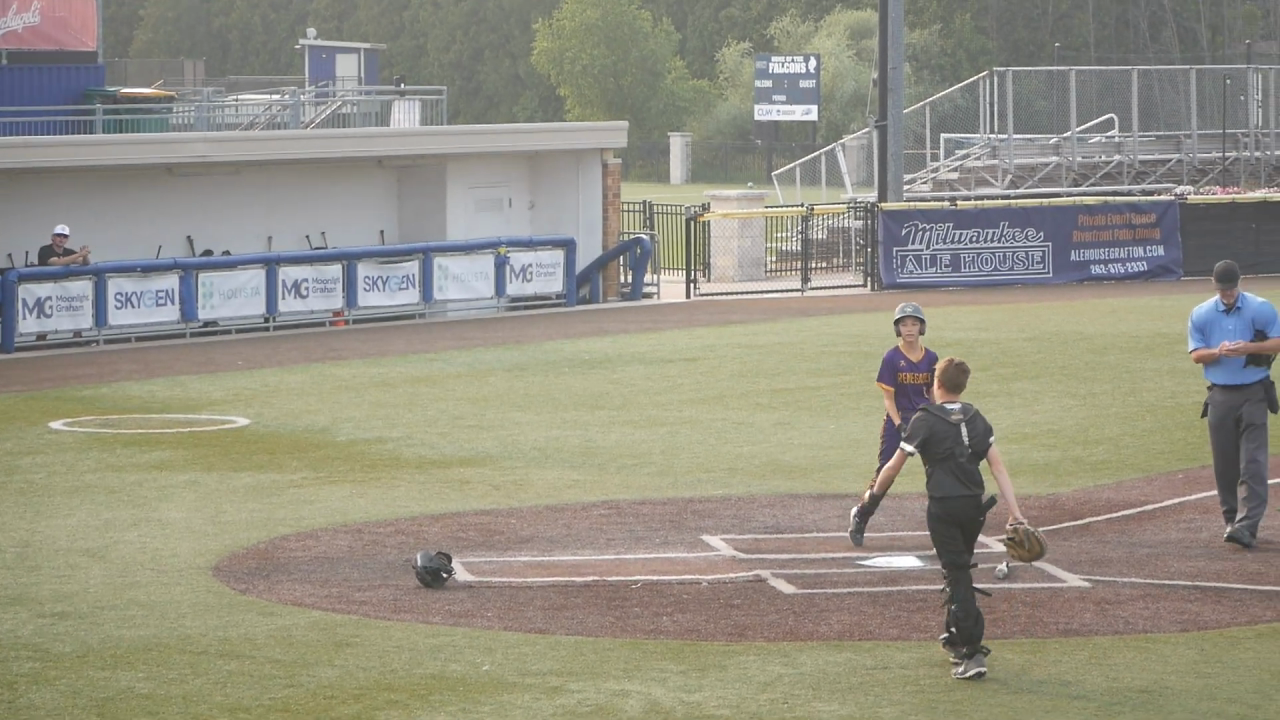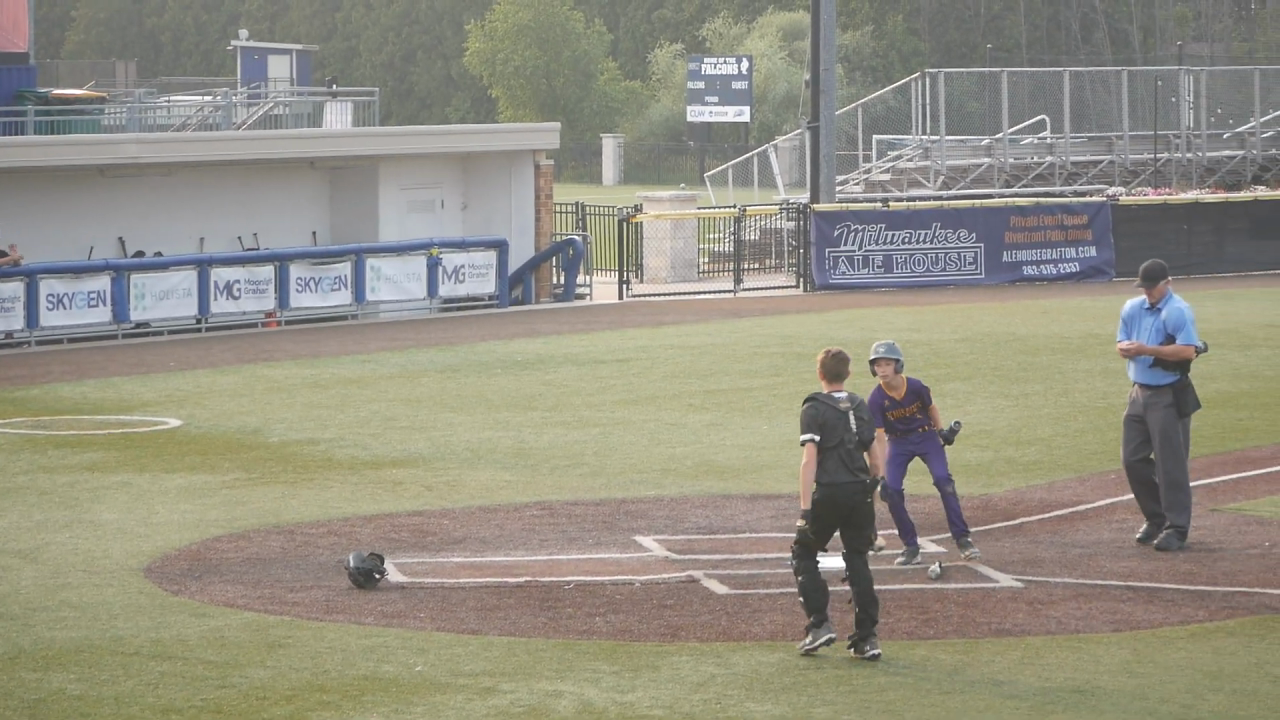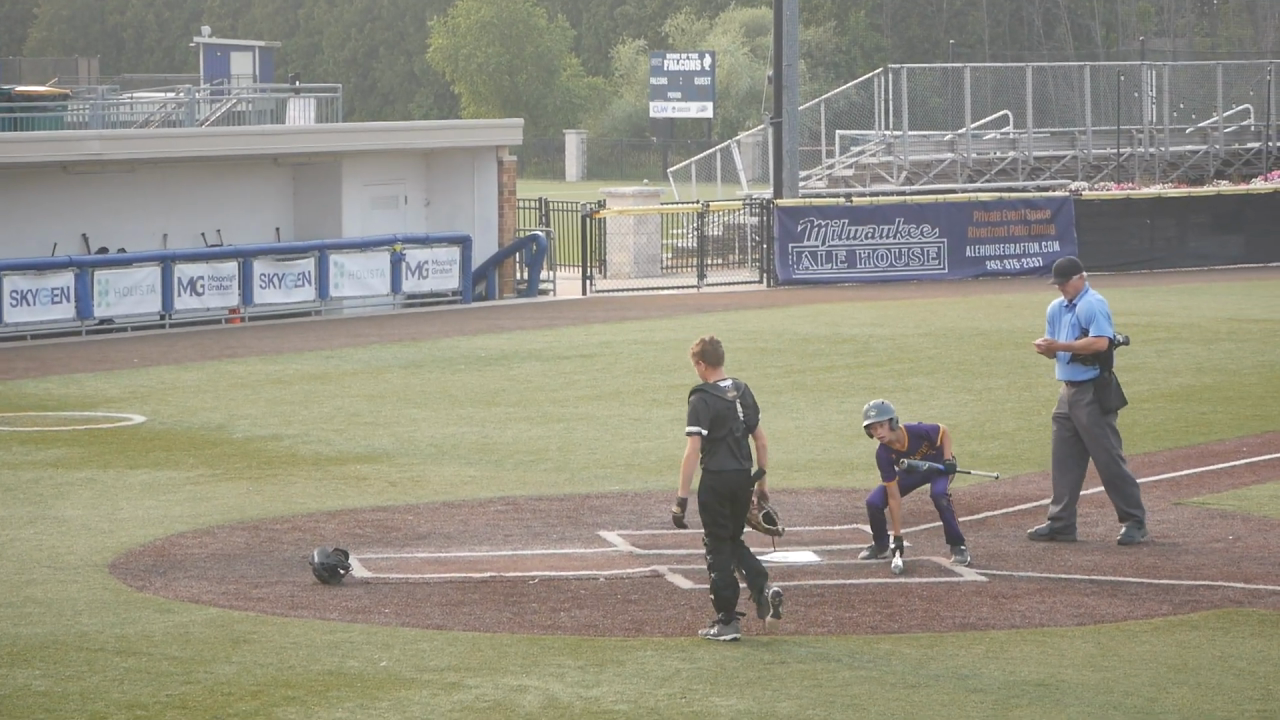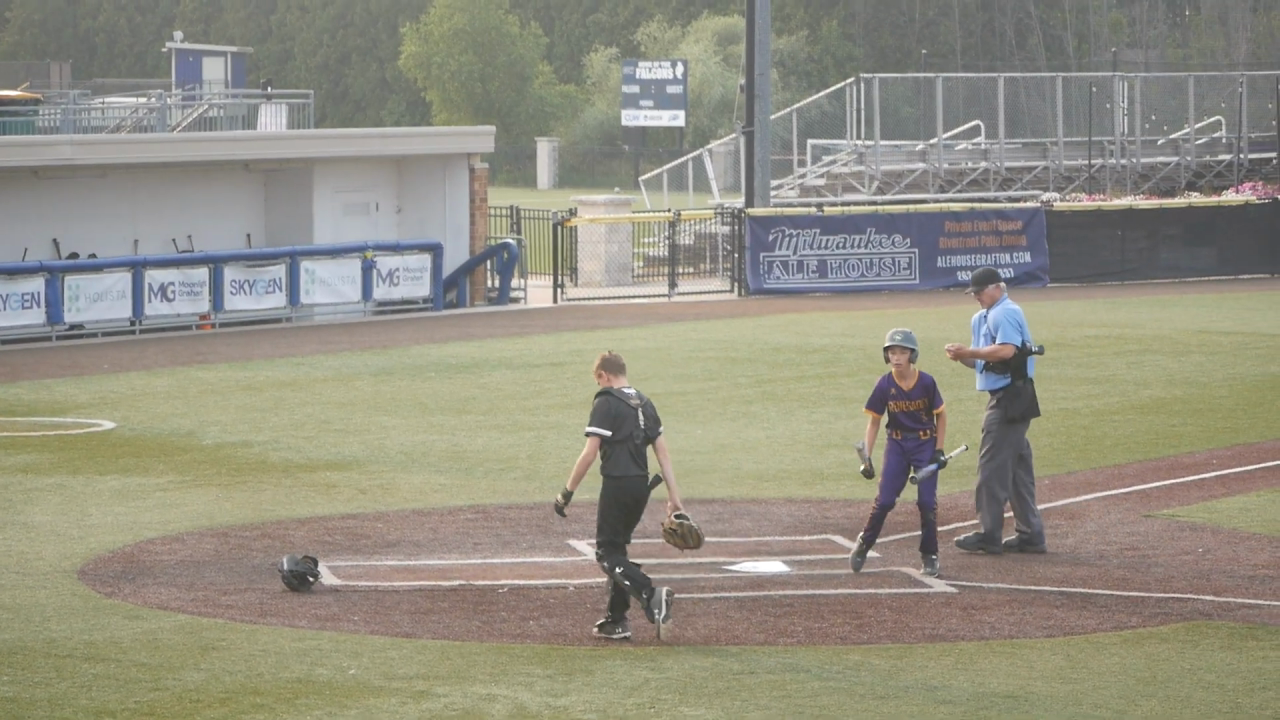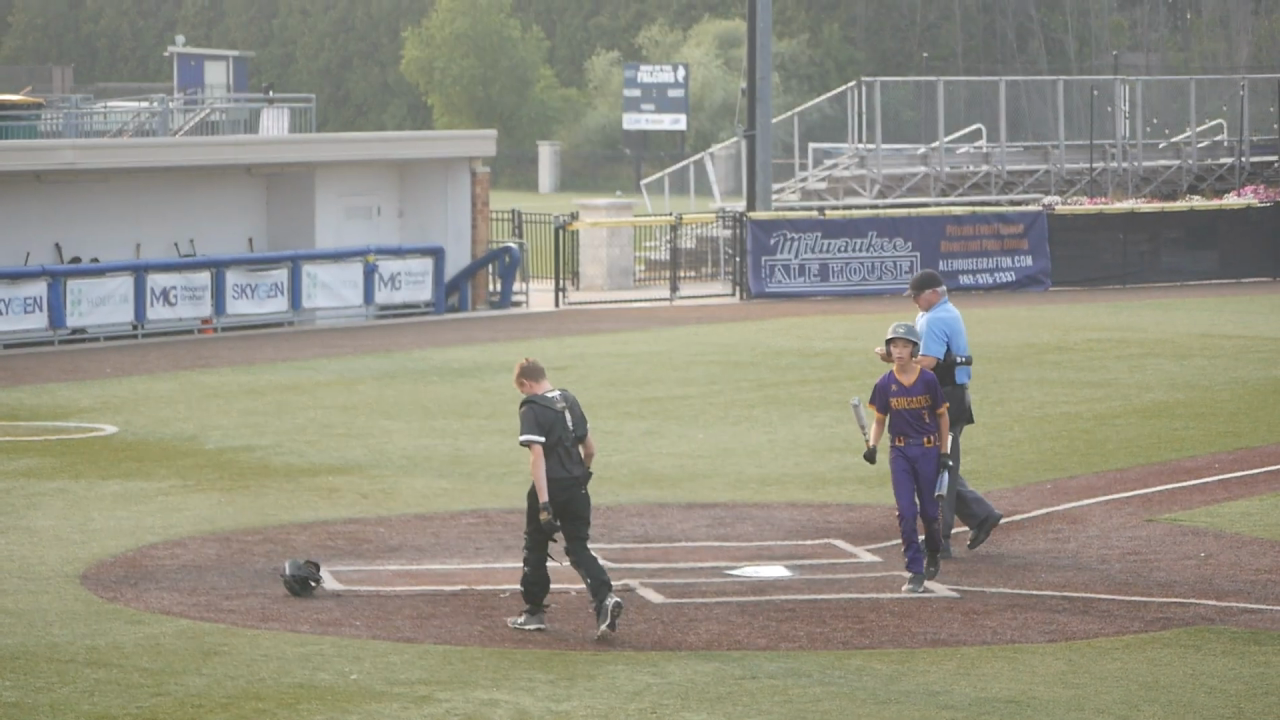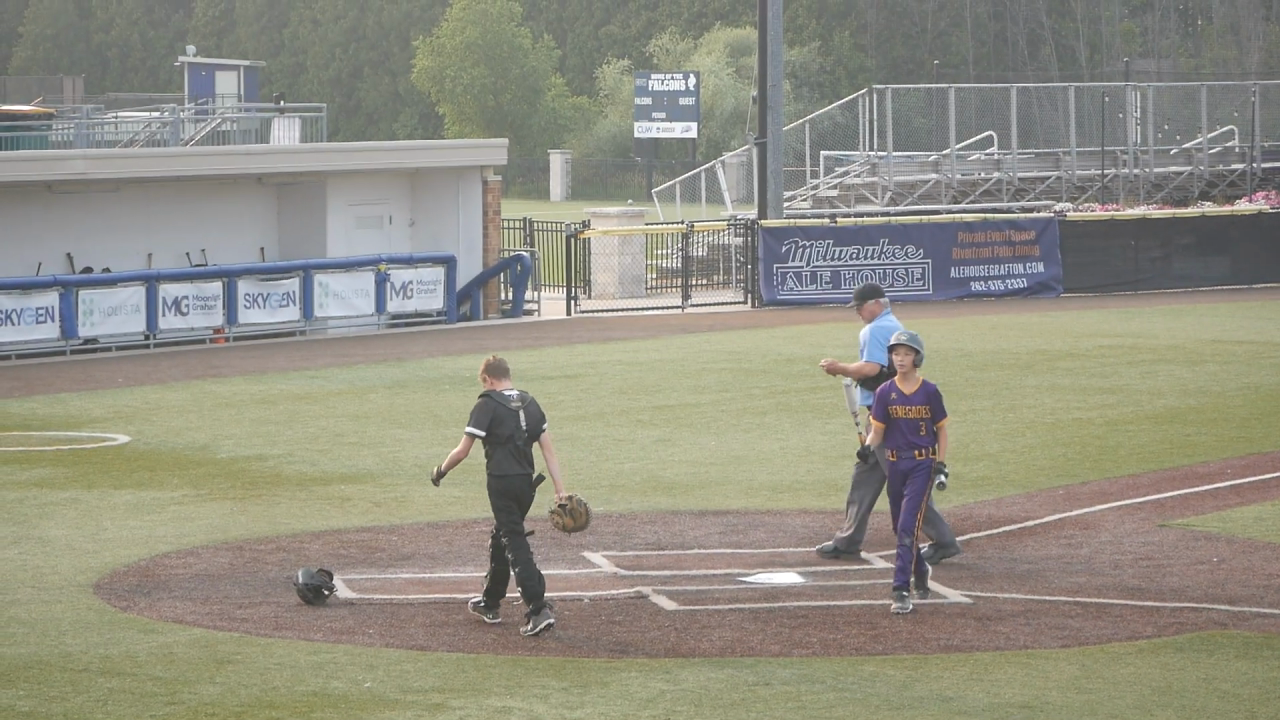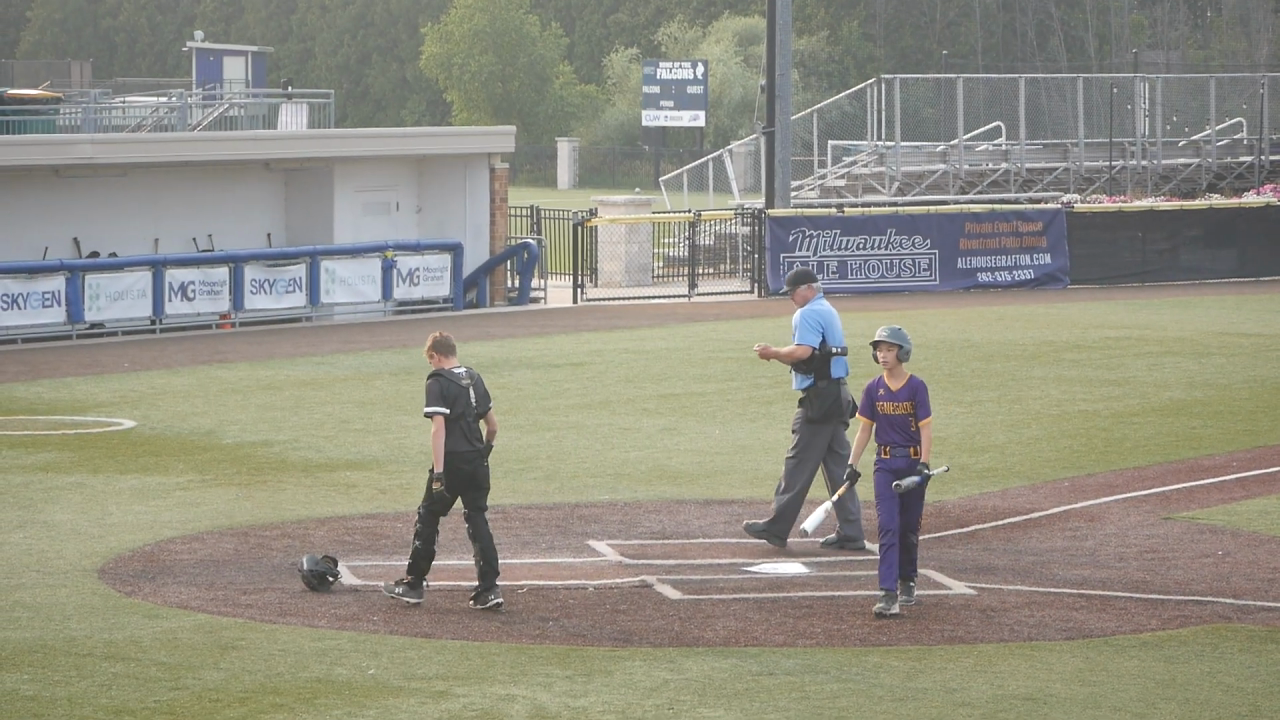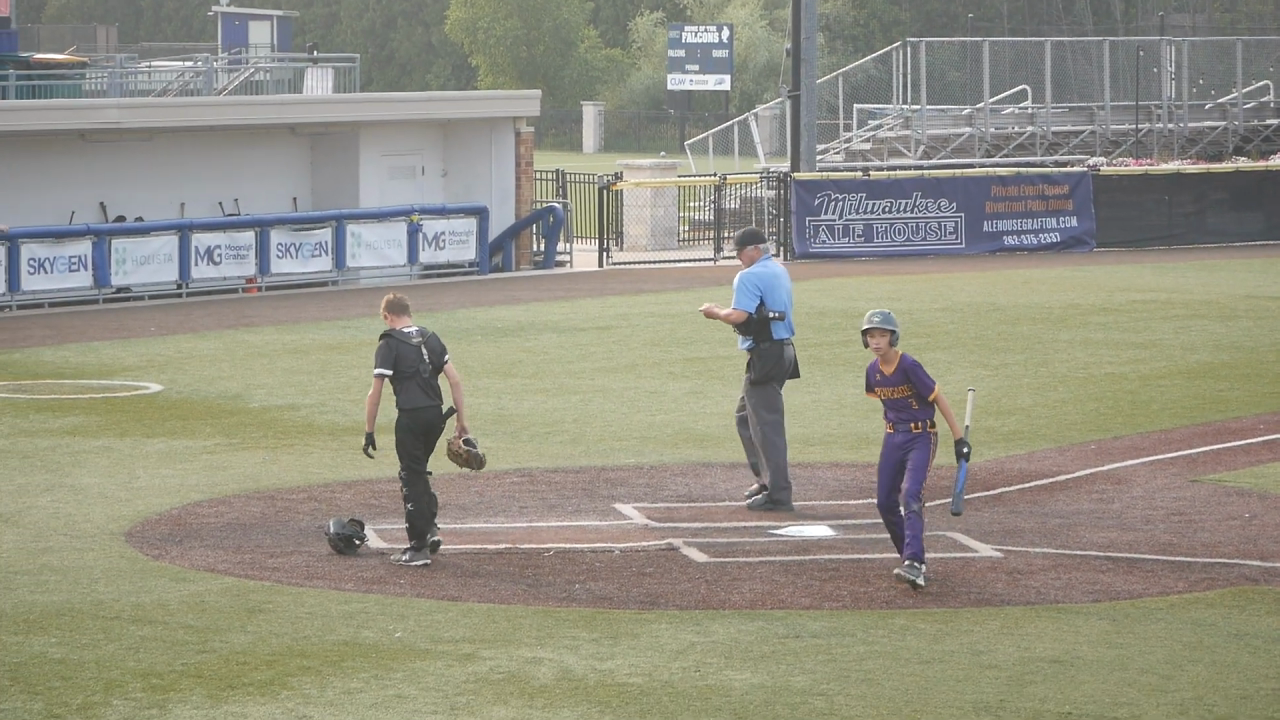
dt=0.5s
person 1, frame 1
left shoulder: (925, 420)
right shoulder: (977, 419)
left elbow: (895, 465)
right elbow: (998, 467)
left wrist: (874, 493)
right wrist: (1015, 514)
left hip: (943, 508)
right hip: (973, 506)
left knee: (957, 577)
right knee: (958, 570)
left ankle: (972, 654)
right ankle: (956, 636)
person 1, frame 2
left shoulder: (814, 409)
right shoulder: (862, 407)
left elbow: (809, 461)
right elbow: (875, 460)
left wrist: (804, 511)
right wrist: (870, 493)
left hip: (830, 494)
right hip: (861, 493)
left knee: (803, 554)
right knee: (857, 562)
left ankle: (819, 625)
right ankle: (866, 638)
person 1, frame 3
left shoulder: (701, 399)
right shoulder: (744, 393)
left elbow: (692, 454)
right elbow: (760, 440)
left wrist: (680, 499)
right wrist: (762, 482)
left hip: (717, 481)
right hip: (743, 480)
left knee: (718, 549)
right knee: (733, 542)
left ankle: (727, 621)
right ankle: (764, 590)
person 1, frame 4
left shoulder: (605, 403)
right shoulder: (645, 404)
left elbow: (589, 454)
right elbow: (663, 454)
left wrist: (567, 492)
right wrist: (674, 497)
left hip: (617, 486)
right hip: (641, 486)
left knee: (608, 554)
right knee: (615, 548)
left ankle: (653, 597)
right ankle: (616, 620)
person 1, frame 5
left shoulder: (531, 410)
right shoulder: (571, 402)
left elbow: (537, 459)
right elbow: (590, 449)
left wrist: (544, 504)
left hip: (549, 488)
right hip: (575, 486)
left knee: (535, 547)
right knee: (578, 549)
left ankle: (534, 613)
right ankle: (605, 599)
person 1, frame 6
left shoulder: (486, 405)
right shoulder: (530, 404)
left elbow: (463, 450)
right elbow: (548, 448)
left wrist: (440, 471)
right wrist: (560, 489)
left hip: (501, 484)
right hip: (526, 483)
left knee: (516, 545)
right knee: (501, 539)
left ankle: (539, 610)
right ankle: (489, 604)
person 1, frame 7
left shoulder: (437, 383)
right shoulder: (475, 379)
left elbow: (439, 429)
right elbow: (493, 426)
left wrist: (438, 474)
left hip: (452, 462)
right hip: (477, 462)
left knee: (427, 519)
right knee: (477, 522)
left ankle: (413, 584)
right ankle: (489, 589)
person 1, frame 8
left shoulder: (388, 344)
right shoulder: (431, 338)
left elbow: (375, 393)
right elbow: (455, 381)
left wrist: (369, 432)
right wrist: (461, 420)
left hip: (410, 418)
right hip: (435, 415)
left knee: (411, 480)
right knee: (419, 473)
left ankle: (418, 548)
right ankle: (429, 530)
person 2, frame 1
right shoulder: (1200, 313)
right elbow: (1196, 354)
left wrist: (1248, 348)
right wrist: (1217, 352)
left hip: (1253, 395)
right hip: (1220, 396)
left knee: (1252, 462)
right knee: (1224, 464)
left ankle: (1247, 525)
right ankle: (1232, 519)
person 2, frame 2
left shoulder: (1179, 311)
right shoulder: (1131, 308)
left elbow: (1189, 351)
right elbow: (1122, 343)
left wrist: (1147, 349)
right wrist: (1125, 349)
left hip: (1169, 397)
right hip: (1139, 393)
left knee: (1171, 465)
right knee: (1133, 459)
left ankle: (1176, 527)
right ankle: (1156, 517)
person 2, frame 3
left shoulder: (1094, 305)
right shoulder: (1055, 308)
left elbow: (1100, 342)
left wrist: (1060, 345)
right wrist: (1045, 348)
left hip: (1093, 393)
right hip: (1068, 390)
left knee: (1108, 458)
right knee: (1064, 459)
left ankle: (1134, 521)
right ankle: (1061, 522)
person 2, frame 4
left shoulder: (1006, 313)
right shoulder: (981, 318)
left elbow: (1005, 350)
right elbow: (981, 359)
left wrist: (969, 352)
right wrist: (962, 356)
left hip: (1010, 398)
right hip: (1003, 398)
left knee: (992, 467)
right knee: (1015, 468)
left ankle: (989, 534)
right ankle: (1030, 534)
person 2, frame 5
left shoulder: (934, 320)
right shoulder: (949, 314)
left elbow: (927, 362)
right hip: (954, 399)
left ankle: (938, 541)
right ankle: (979, 514)
person 2, frame 6
left shoulder: (877, 329)
right shoulder: (893, 326)
left elbow: (870, 369)
left wrist: (839, 368)
right wrist: (842, 369)
right knee: (865, 477)
left ankle: (942, 539)
right ankle: (848, 542)
person 2, frame 7
left shoulder: (808, 314)
right shoulder: (828, 310)
left elbow: (801, 352)
left wrist: (772, 352)
right wrist: (775, 354)
left hip: (819, 397)
right hip: (836, 394)
left knee: (798, 464)
right knee: (838, 466)
left ankle: (776, 528)
right ankle: (851, 533)
person 2, frame 8
left shoulder: (749, 276)
right shoulder: (780, 271)
left elbow: (738, 316)
left wrist: (714, 312)
right wrist: (720, 312)
left hip: (764, 355)
right hip: (782, 351)
left knee: (766, 424)
right knee: (746, 416)
left ankle: (778, 492)
right ankle: (768, 480)
person 3, frame 1
left shoulder: (931, 359)
right shoulder: (891, 359)
left elbow: (931, 393)
right elbow: (887, 399)
right wrist: (898, 425)
right hip: (897, 424)
right ankle: (861, 516)
person 3, frame 2
left shoulder: (916, 386)
right shoulder: (875, 400)
left elbow: (930, 406)
right elbow: (880, 439)
left wrist: (942, 429)
right wrist: (882, 476)
left hip: (927, 436)
right hip: (899, 441)
left knee: (943, 480)
right knee: (891, 489)
left ankle: (962, 538)
right ankle: (911, 547)
person 3, frame 3
left shoulder: (918, 430)
right shoulder: (884, 454)
left elbow: (944, 431)
right elbow: (893, 496)
left wrist: (947, 459)
right wrist: (898, 537)
left hip: (939, 465)
right hip: (913, 471)
left knee: (939, 494)
right knee: (874, 503)
left ankle: (958, 546)
right ankle: (881, 545)
person 3, frame 4
left shoulder: (927, 382)
right shoulder: (884, 386)
left elbow: (940, 416)
right elbow: (873, 423)
left wrist: (939, 450)
right wrist: (867, 458)
left hip: (926, 443)
right hip: (897, 444)
left knee: (927, 501)
right knee: (884, 500)
left ankle: (929, 555)
right ankle: (865, 543)
person 3, frame 5
left shoulder: (929, 380)
right shoulder: (884, 384)
left elbow: (942, 417)
right elbow: (879, 421)
left wrist: (945, 452)
right wrist: (872, 445)
left hip: (928, 450)
right hip: (900, 451)
left knee: (929, 510)
right knee: (906, 511)
left ankle: (933, 554)
right ankle: (916, 571)
person 3, frame 6
left shoulder: (930, 391)
right shoulder: (884, 392)
left elbow: (941, 429)
right elbow: (877, 431)
left wrist: (941, 463)
right wrist: (868, 446)
left hip: (922, 464)
right hip: (895, 464)
left knee: (908, 526)
right knee: (901, 527)
left ankle: (901, 591)
right ankle: (920, 571)
person 3, frame 7
left shoulder: (916, 386)
right shoulder: (873, 388)
left elbow: (925, 428)
right elbow: (865, 430)
left wrist: (925, 463)
right wrist: (852, 464)
left hip: (912, 461)
right hip: (885, 463)
left knee: (910, 526)
right knee: (888, 526)
left ankle: (908, 581)
right ankle: (888, 593)
person 3, frame 8
left shoulder: (909, 366)
right shoulder: (872, 370)
left elbow: (939, 399)
left wrist: (958, 438)
left hip: (920, 436)
right hip: (893, 438)
left knee: (911, 495)
right knee: (885, 502)
left ankle: (914, 563)
right ankle: (909, 556)
